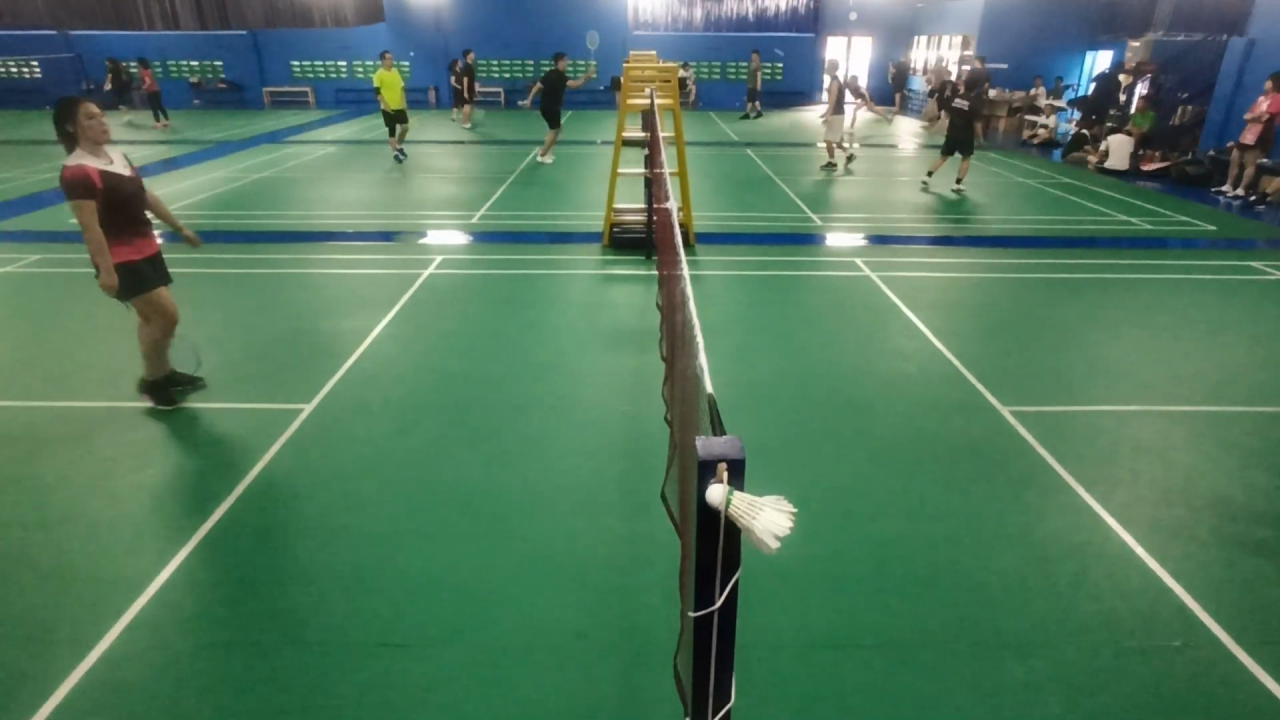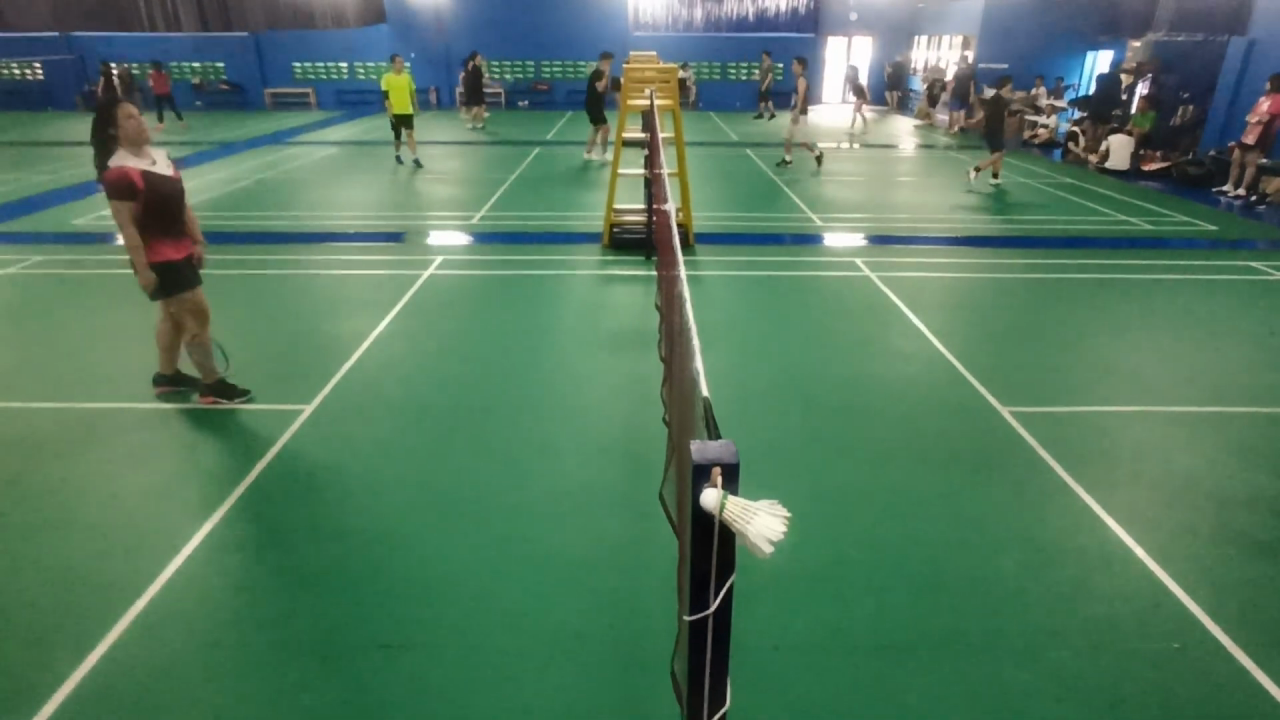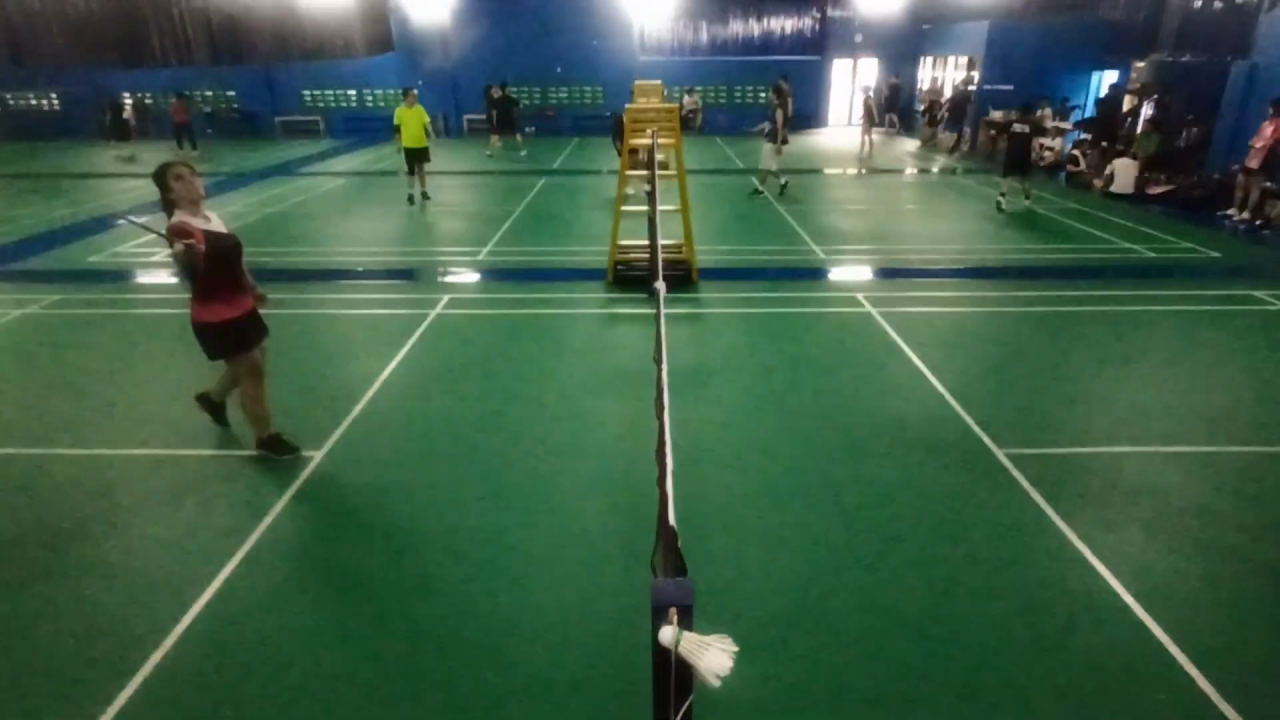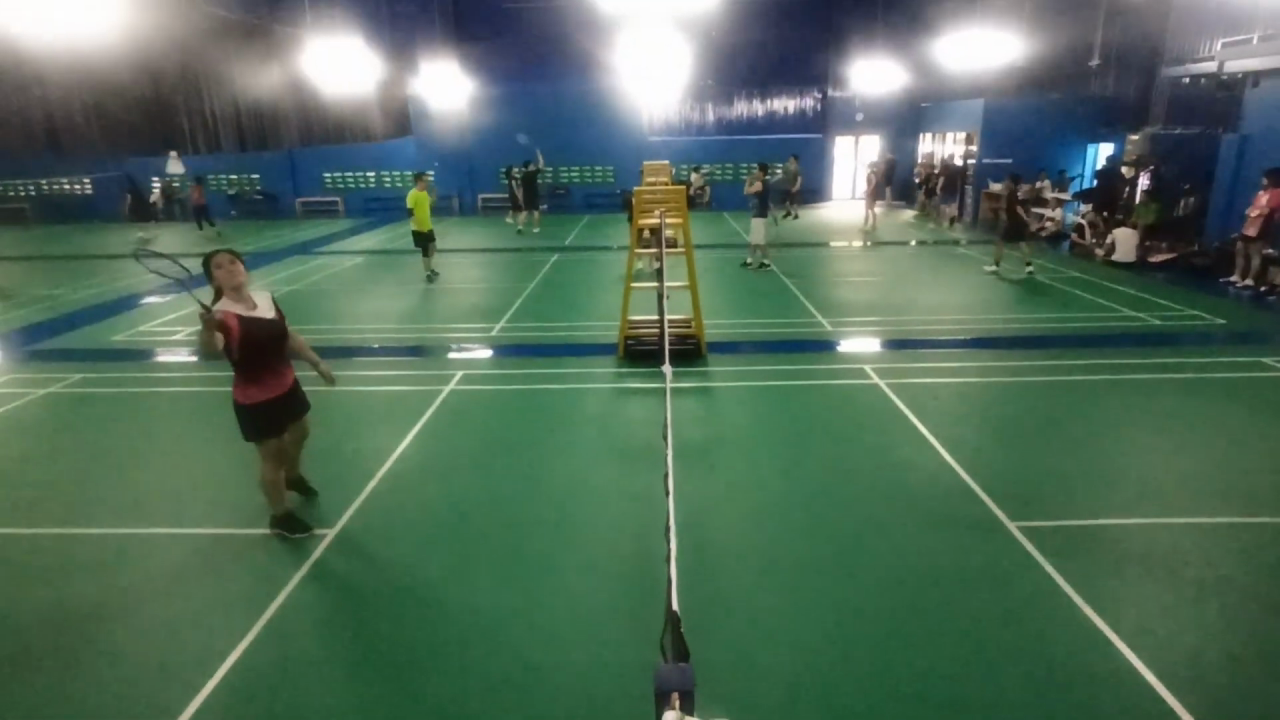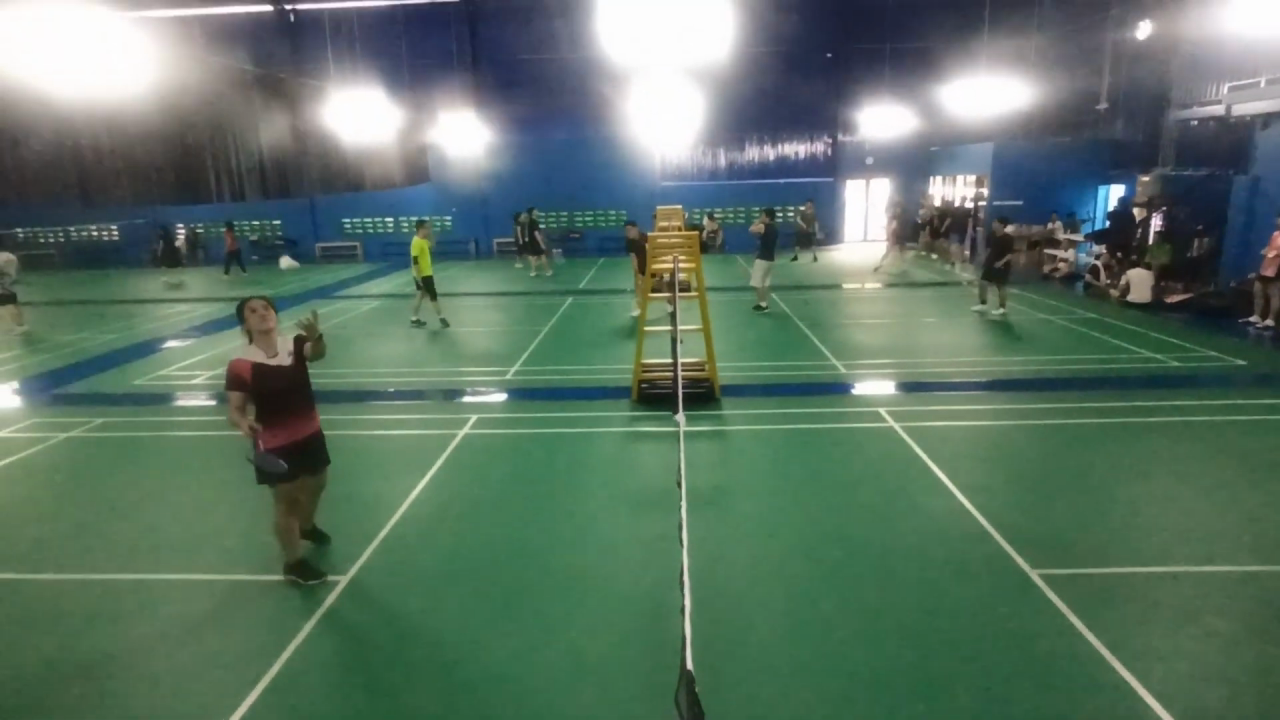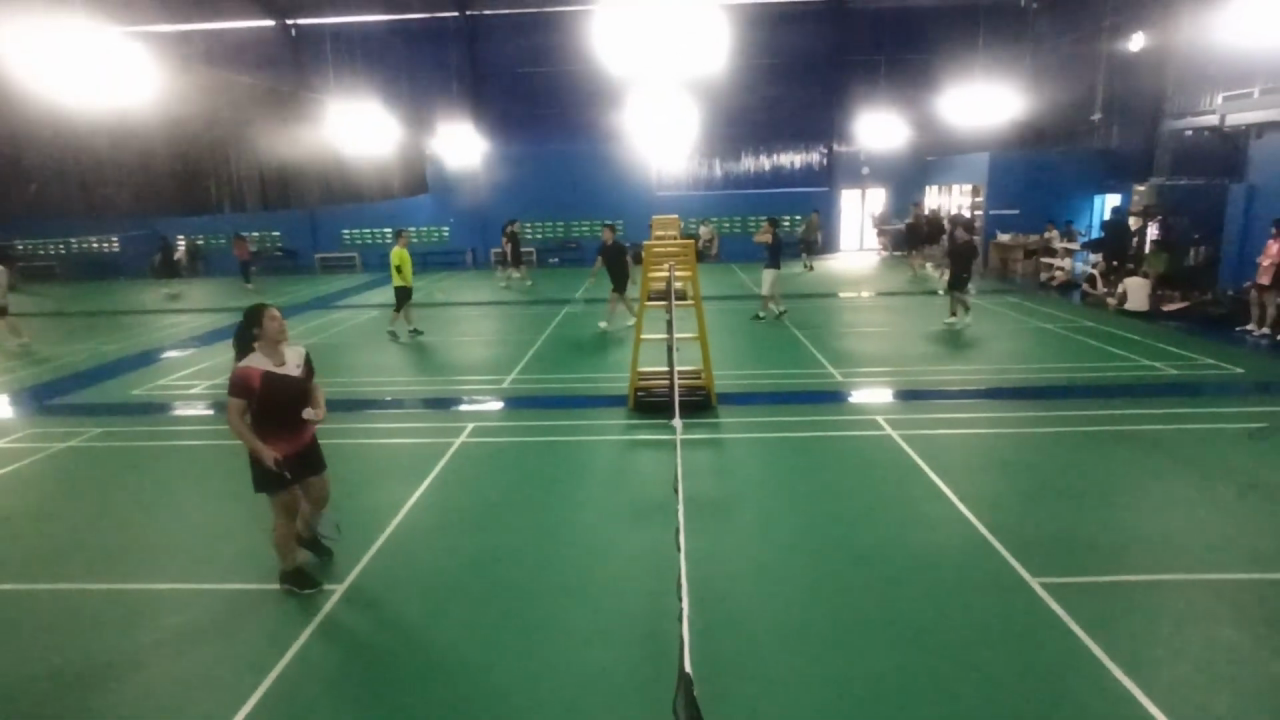
dt=0.5s
person 1, frame 1
left shoulder: (117, 156)
right shoulder: (77, 173)
left elbow: (146, 198)
right elbow: (91, 227)
left wrist: (180, 228)
right wrist: (106, 271)
left hip: (147, 250)
right hip: (121, 260)
left knee: (152, 316)
right knee: (166, 314)
left ankle: (162, 374)
right ankle: (152, 379)
person 1, frame 2
left shoulder: (161, 157)
right shoulder: (118, 173)
left elbow: (182, 206)
right elbow: (126, 227)
left wrist: (199, 242)
right wrist: (142, 269)
left hip: (180, 251)
right hip: (157, 259)
left knee: (174, 313)
right knee: (198, 315)
left ankle: (167, 375)
right ankle: (212, 385)
person 1, frame 3
left shoulder: (213, 217)
right shoulder: (181, 228)
right elbow: (182, 255)
left wrist: (253, 287)
right wrist: (184, 251)
left hip: (241, 307)
right hip: (216, 318)
left knee: (247, 368)
right knee: (253, 372)
left ankle: (212, 398)
right ankle: (266, 438)
person 1, frame 4
left shoulder: (267, 299)
right shoulder: (222, 316)
left elbow: (289, 338)
right elbow: (212, 349)
left wrist: (318, 364)
right wrist: (207, 329)
left hip: (286, 386)
right hip: (255, 400)
left knee: (299, 434)
right knee: (273, 456)
left ankle: (292, 475)
right ankle: (280, 517)
person 1, frame 5
left shoulder: (296, 343)
right shoulder: (240, 365)
left elbow: (317, 354)
right elbow: (235, 409)
left wrist: (315, 335)
right wrist: (244, 423)
left hip: (309, 435)
right hip: (273, 445)
left knee: (315, 487)
right knee: (288, 502)
left ankle: (306, 526)
right ankle: (294, 562)
person 1, frame 6
left shoulder: (300, 355)
right shoulder: (246, 372)
left elbow: (314, 390)
right elbow: (235, 418)
left wrist: (319, 409)
right wrist: (260, 449)
left hip: (305, 443)
right hip: (273, 455)
left knee: (320, 495)
right knee: (286, 510)
left ankle: (306, 534)
right ankle: (290, 571)
